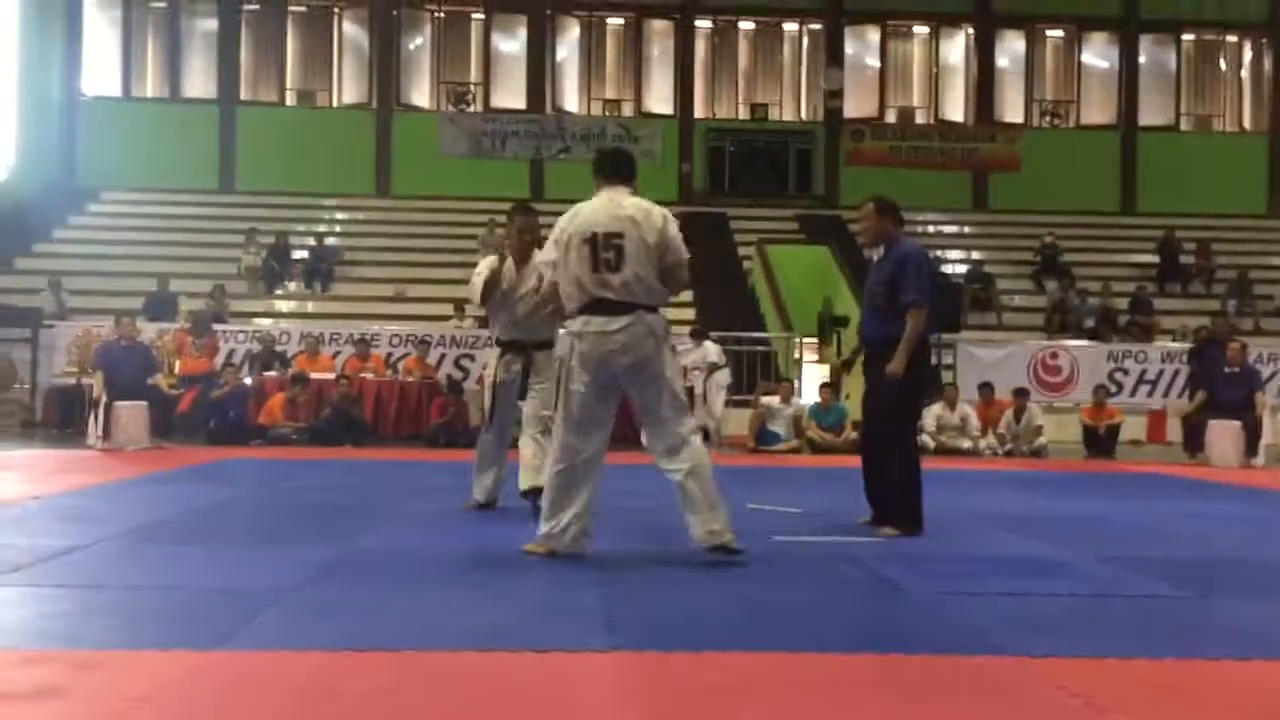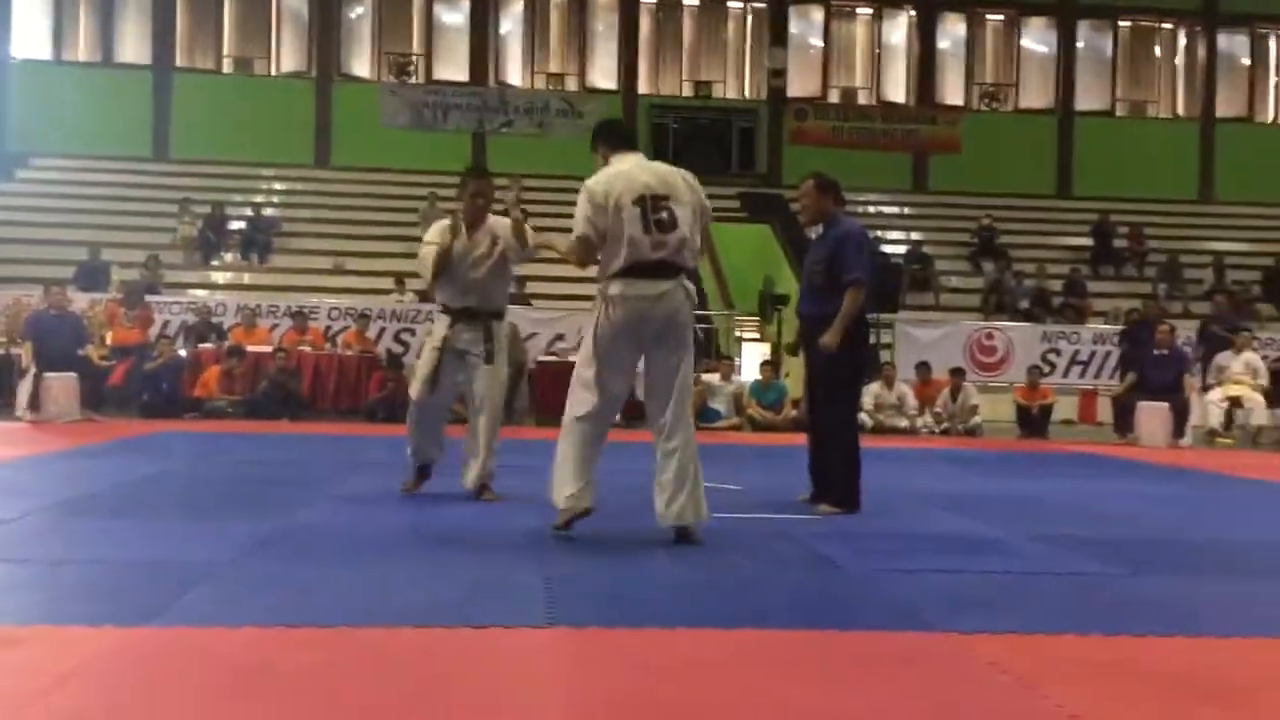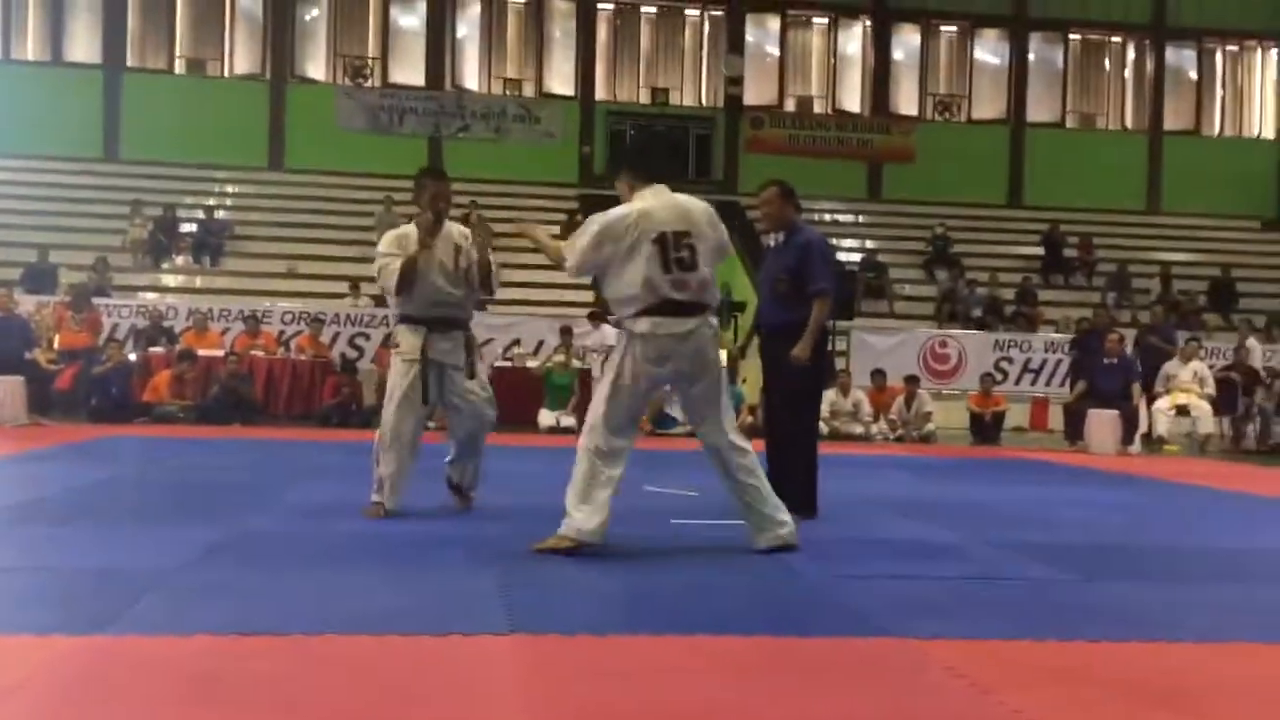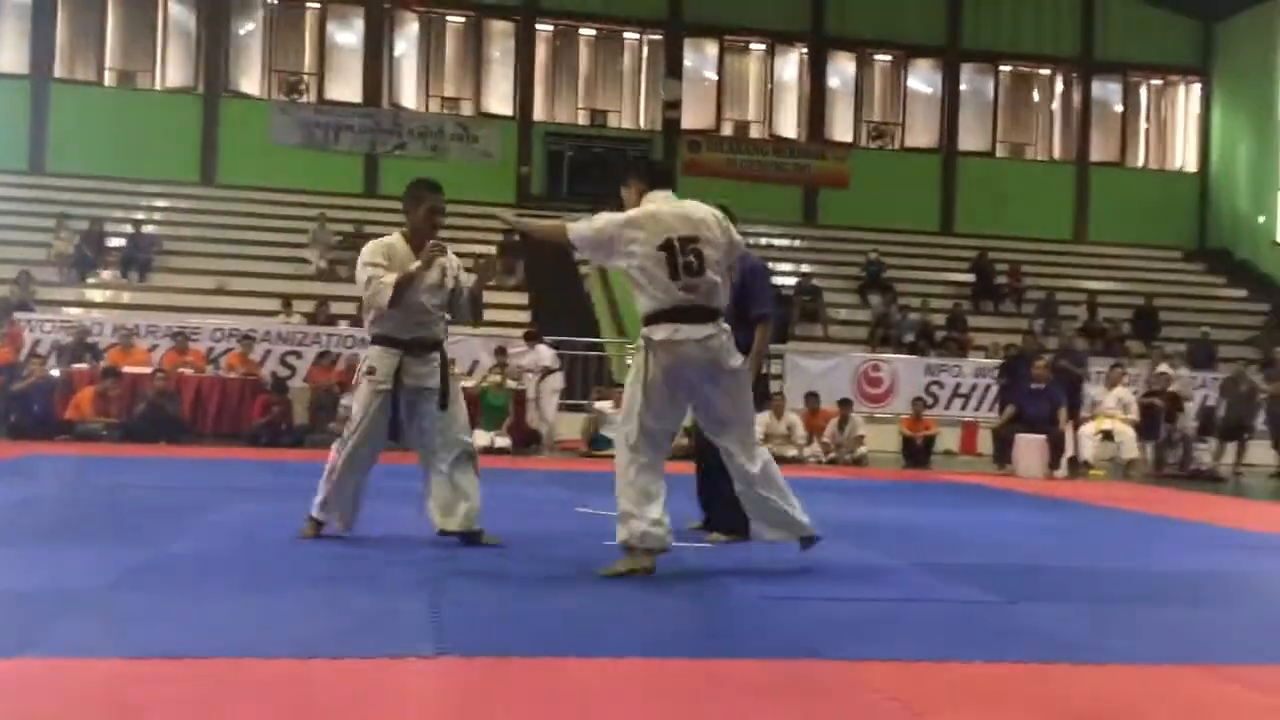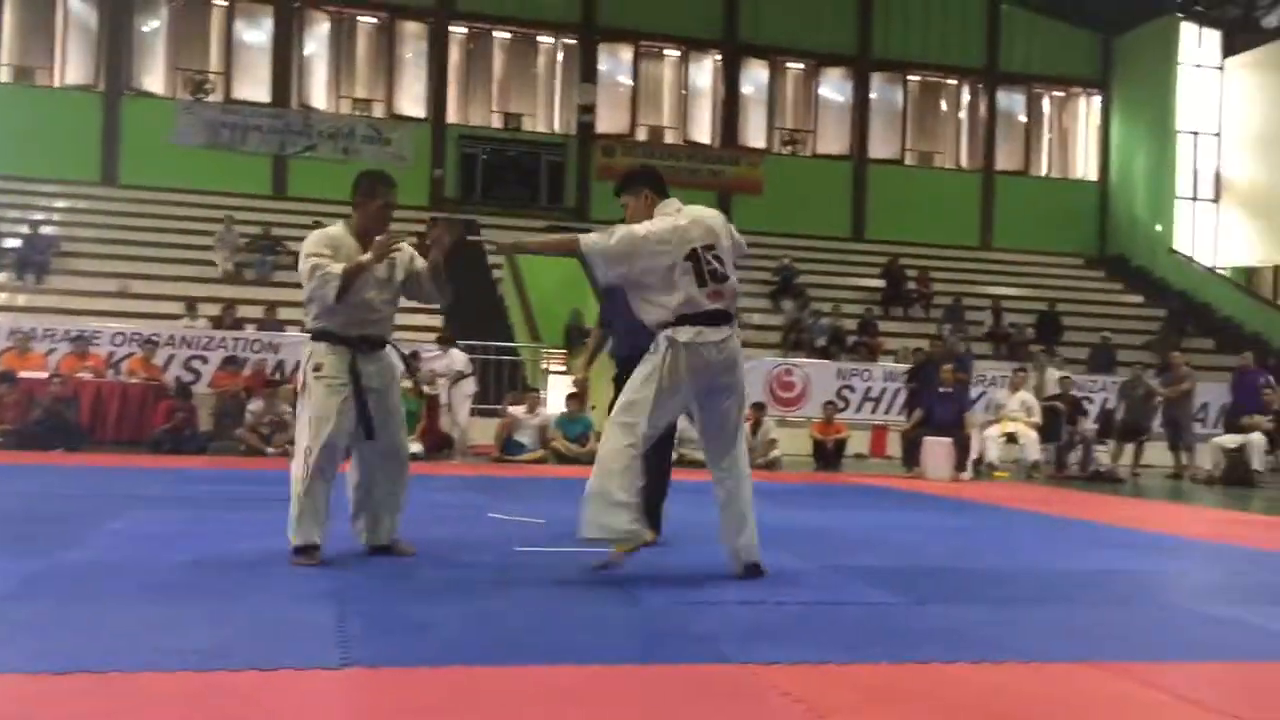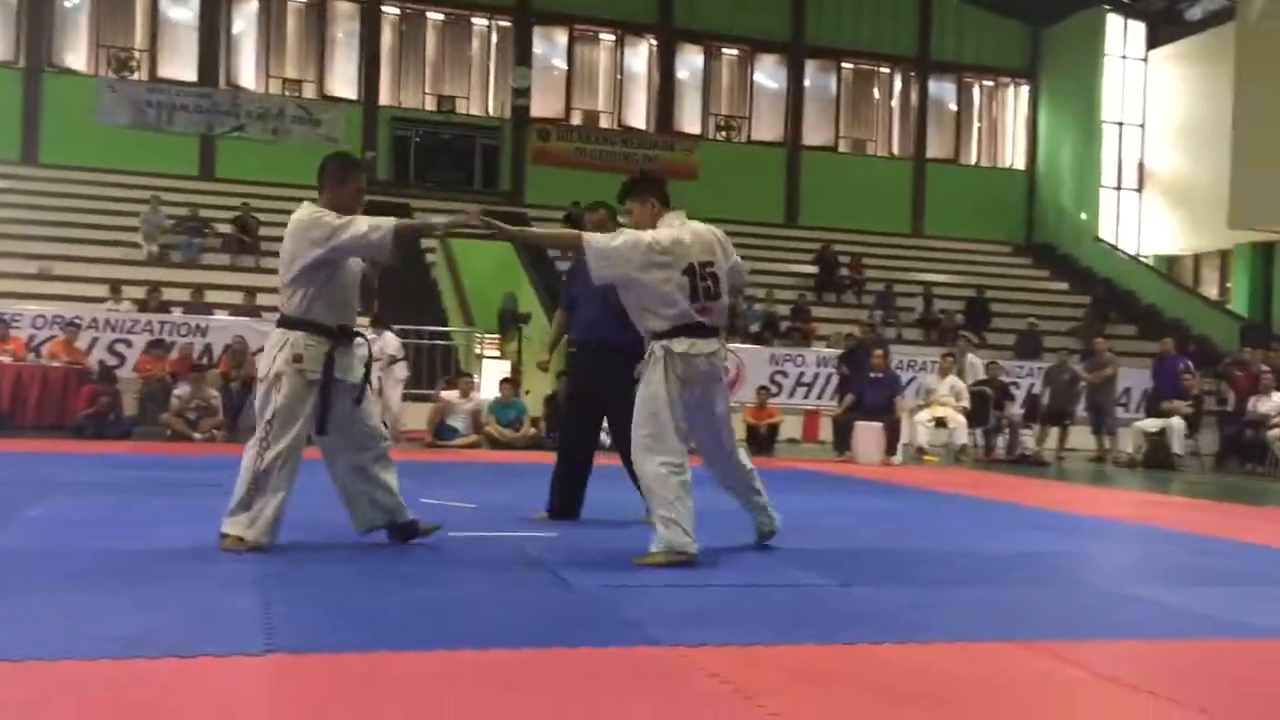
dt=0.3s
person 1, frame 1
left shoulder: (570, 219)
right shoulder: (655, 216)
left elbow: (554, 286)
right elbow: (678, 281)
left hip: (588, 334)
right hip: (641, 331)
left knee: (574, 441)
right knee: (676, 433)
left ankle: (556, 536)
right ankle: (712, 529)
person 1, frame 2
left shoulder: (599, 184)
right shoulder: (682, 179)
left elbow: (581, 254)
right elbow: (700, 242)
left wrist: (555, 244)
left hip: (624, 297)
right hip: (675, 296)
left knee: (589, 403)
right knee: (673, 412)
left ankle: (575, 496)
right ankle: (681, 514)
person 1, frame 3
left shoulder: (617, 219)
right shoulder: (701, 210)
left elbow: (570, 263)
right elbow: (719, 253)
left wrist: (538, 236)
left hip: (649, 335)
right hip: (699, 332)
left knee: (604, 433)
right knee: (723, 436)
left ankle: (579, 529)
right ankle: (775, 528)
person 1, frame 4
left shoulder: (627, 226)
right shoulder: (711, 216)
left elbow: (562, 232)
right elbow: (735, 259)
left wrist: (513, 223)
left hip: (665, 344)
right hip: (713, 338)
left knee: (640, 446)
right knee: (740, 441)
left ankle: (645, 543)
right ankle: (794, 526)
person 1, frame 5
left shoulder: (644, 237)
right shoulder: (714, 219)
left elbow: (574, 244)
right elbow: (736, 255)
left wrist: (512, 245)
left hip: (682, 347)
right hip: (726, 343)
left knee: (625, 434)
right knee: (727, 452)
left ankle: (624, 529)
right ankle: (745, 553)
person 1, frame 6
left shoulder: (645, 246)
right shoulder: (713, 236)
left elbow: (578, 243)
right elbow: (737, 280)
left wrist: (516, 233)
left hip: (673, 356)
right hip: (711, 352)
left knee: (656, 451)
right knee: (720, 446)
left ankle: (677, 544)
right ankle: (765, 520)
person 2, frame 1
right shoulder: (492, 264)
right elbow: (482, 298)
right wrist: (501, 261)
left hip: (540, 359)
right hip: (505, 358)
left knee: (538, 423)
right knee: (493, 428)
left ankle: (536, 487)
right ankle: (485, 492)
person 2, frame 2
left shoulder: (504, 228)
right shoulder: (441, 230)
left elbow: (524, 251)
right elbow: (433, 275)
left wrist: (517, 215)
right wrist: (454, 236)
left hip: (488, 331)
right hip: (449, 327)
left knee: (486, 405)
right knee: (426, 398)
left ankle: (480, 480)
right ankle: (423, 463)
person 2, frame 3
left shoulder: (463, 238)
right shoulder: (396, 239)
left elbow: (483, 289)
right elbow: (396, 287)
left wrist: (483, 256)
right wrist: (421, 247)
left hip: (457, 341)
right hip: (414, 340)
left knee: (478, 414)
right knee: (399, 420)
left ankle: (460, 478)
right ankle: (383, 496)
person 2, frame 4
left shoulder: (446, 257)
right shoulder: (377, 251)
left elbow: (465, 311)
right elbow: (381, 297)
left wrist: (479, 285)
right wrist: (419, 267)
left hip: (431, 364)
right hip: (387, 361)
left knee: (453, 444)
right knee: (359, 442)
left ankle: (463, 525)
right ankle: (322, 516)
person 2, frame 5
left shoulder: (398, 251)
right shoulder: (322, 242)
left elbow: (434, 291)
right elbow: (325, 287)
left wrist: (438, 257)
right wrist: (368, 258)
left hip: (376, 360)
right hip: (330, 359)
left knee: (388, 451)
right knee: (321, 447)
left ankle: (379, 535)
right ankle: (306, 539)
person 2, frame 6
left shoulder: (336, 226)
right shoulder: (310, 222)
right elbow: (377, 234)
right wrist: (439, 224)
left hip: (335, 350)
right hip: (299, 350)
left knee: (363, 439)
right knee: (277, 440)
left ankle: (395, 520)
right ankle: (240, 527)
person 3, frame 1
left shoulder: (910, 255)
right shoulder: (884, 259)
left elbow: (917, 311)
left wrist: (901, 358)
right wrist: (858, 354)
left hip: (902, 361)
right hip: (880, 360)
left knee: (898, 438)
right knee: (873, 438)
left ankle: (905, 518)
right ankle: (884, 511)
person 3, frame 2
left shoulder: (850, 235)
right shoulder: (821, 238)
left elbow: (857, 289)
left wrist: (836, 332)
right wrist: (802, 335)
left hip: (841, 339)
right hip: (819, 338)
left knee: (838, 418)
right knee: (818, 417)
left ankle: (843, 496)
right ankle: (824, 489)
person 3, frame 3
left shoulder: (812, 243)
right shoulder: (775, 249)
left elbow: (823, 298)
left wrist: (808, 344)
right wrist: (748, 339)
left hip: (798, 349)
right hip: (774, 345)
left knee: (797, 427)
right knee: (776, 425)
left ankle: (800, 502)
right ankle: (780, 496)
person 3, frame 4
left shoulder: (751, 268)
left elbow: (764, 323)
left wrist: (752, 369)
right knee: (705, 445)
left ankle: (733, 523)
right ankle: (712, 517)
person 3, frame 5
right shoulder: (614, 286)
right elbow: (602, 327)
right wrist: (585, 367)
right hip: (626, 374)
left knee: (654, 449)
left ankle: (648, 522)
person 3, frame 6
right shoulder: (579, 267)
right elbow: (565, 311)
left wrist: (646, 359)
right wrist: (549, 350)
left hip: (623, 362)
right hip: (585, 360)
left knee: (630, 438)
right knee: (573, 437)
right ankle: (562, 506)
